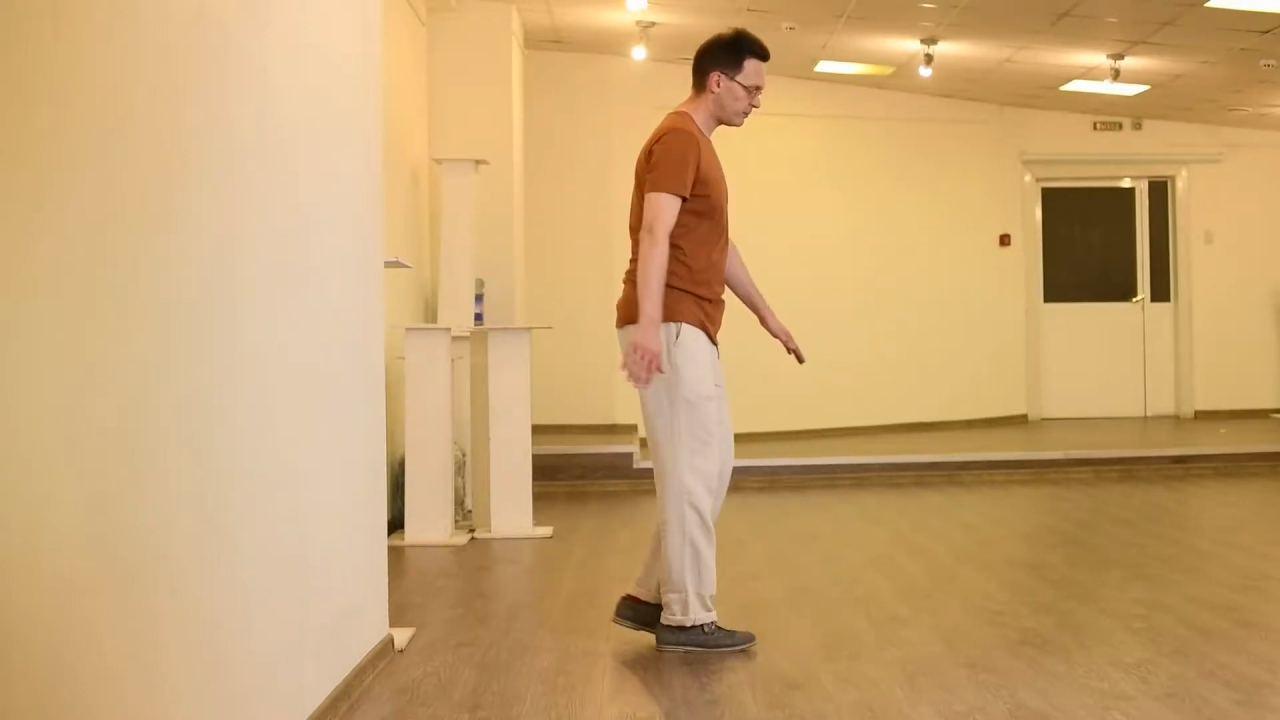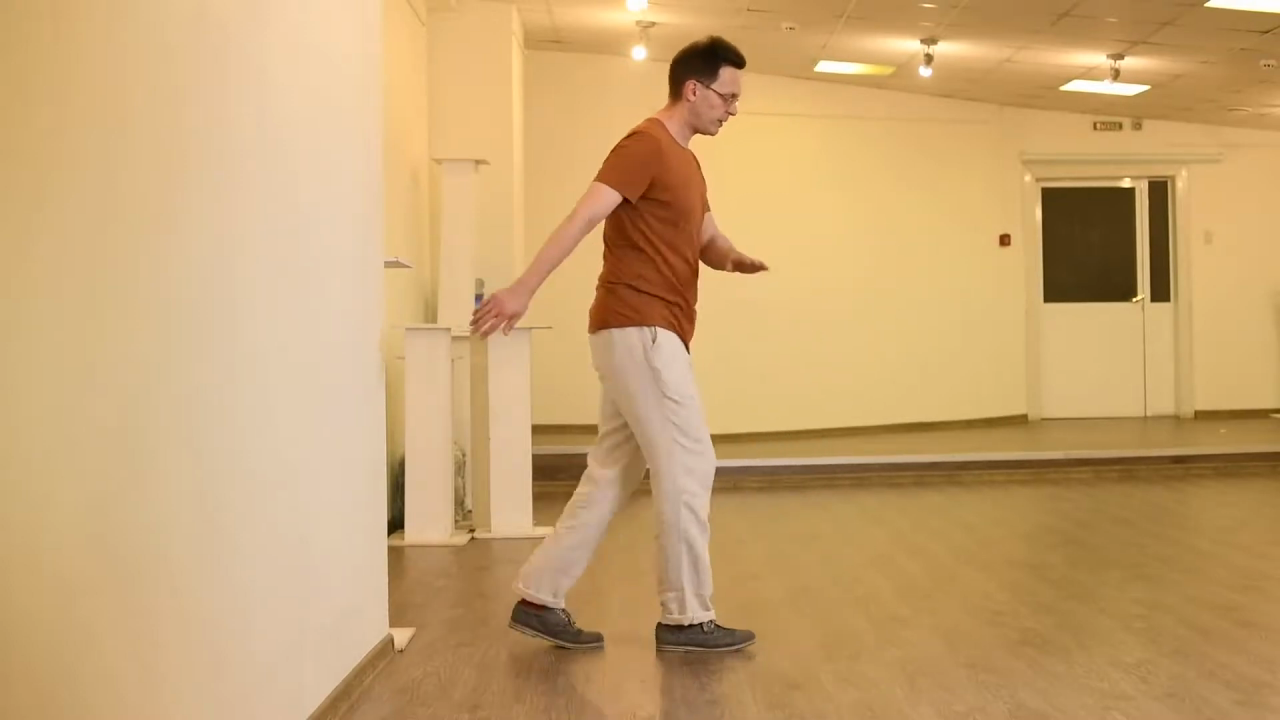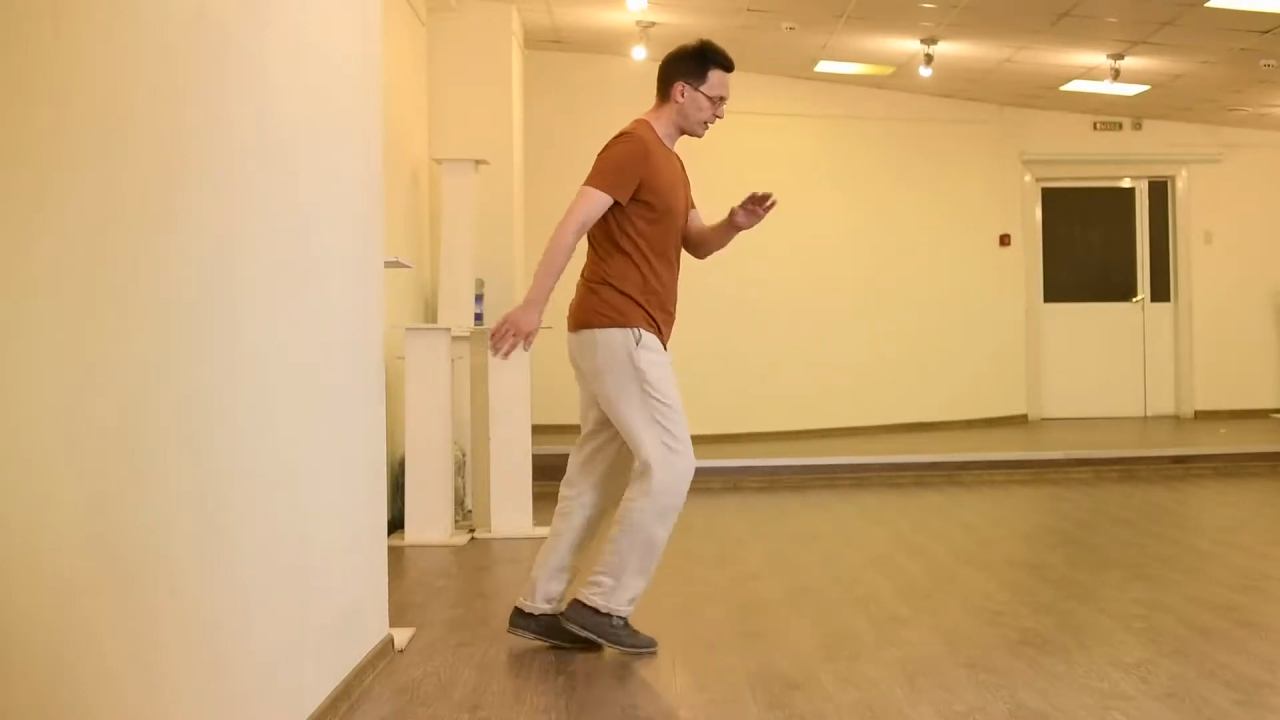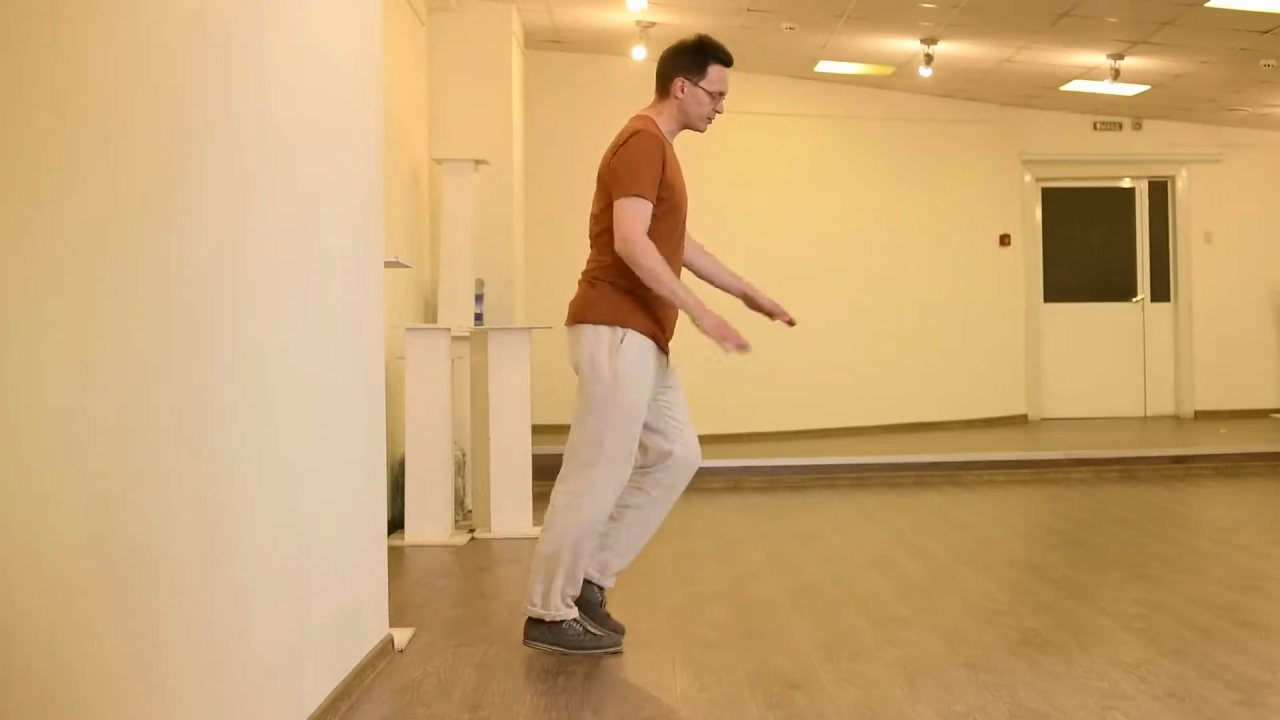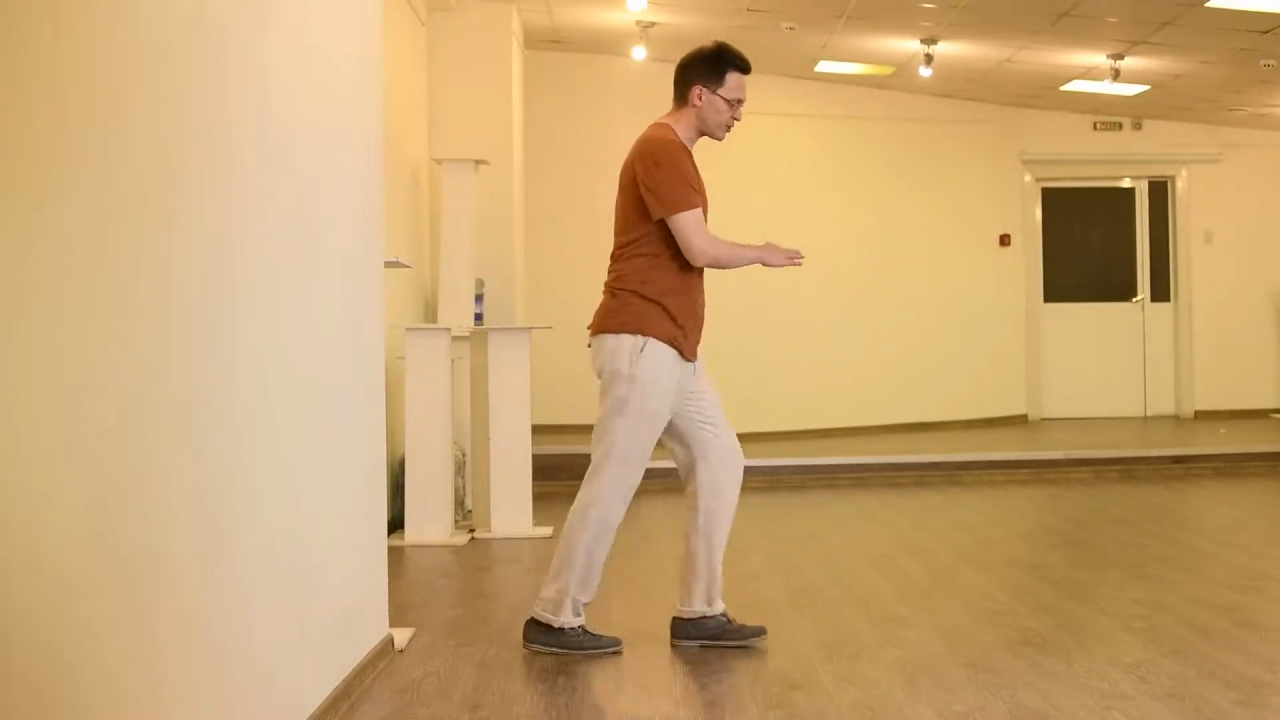
dt=0.2s
person 1, frame 1
left shoulder: (694, 143)
right shoulder: (677, 139)
left elbow: (720, 248)
right elbow: (655, 235)
left wrist: (767, 316)
right wrist: (647, 324)
left hip: (680, 329)
right hip: (670, 328)
left knee: (706, 465)
right knee: (692, 468)
left ankle: (650, 595)
right ankle: (686, 617)
person 1, frame 2
left shoulder: (685, 160)
right shoulder: (645, 146)
left elbow: (706, 241)
right elbow: (582, 219)
left wrist: (734, 257)
right wrist: (523, 288)
left hip: (647, 336)
right hip: (641, 334)
left knee: (612, 473)
right knee: (689, 467)
left ankle: (540, 599)
right ankle: (686, 617)
person 1, frame 3
left shoulder: (667, 159)
right shoulder: (633, 145)
left elbow: (697, 243)
right elbow: (574, 224)
left wrist: (741, 222)
right wrist: (533, 302)
left hip: (620, 334)
right hip: (616, 332)
left knee: (596, 472)
right knee: (669, 462)
left ankle: (540, 606)
right ankle: (602, 601)
person 1, frame 4
left shoulder: (659, 149)
right shoulder: (641, 142)
left elbow: (677, 245)
right elbow: (632, 242)
left wrist: (749, 292)
right wrist: (699, 312)
left hip: (639, 338)
right hip: (617, 332)
left knee: (678, 455)
right knee: (598, 471)
left ankle: (588, 579)
right ankle: (549, 612)
person 1, frame 5
left shoulder: (670, 152)
right shoulder: (663, 150)
right elbow: (698, 250)
right wrist: (761, 254)
left hip: (666, 346)
right hip: (641, 341)
left knee: (718, 460)
right knee: (614, 481)
left ankle: (701, 611)
right ankle: (553, 618)
